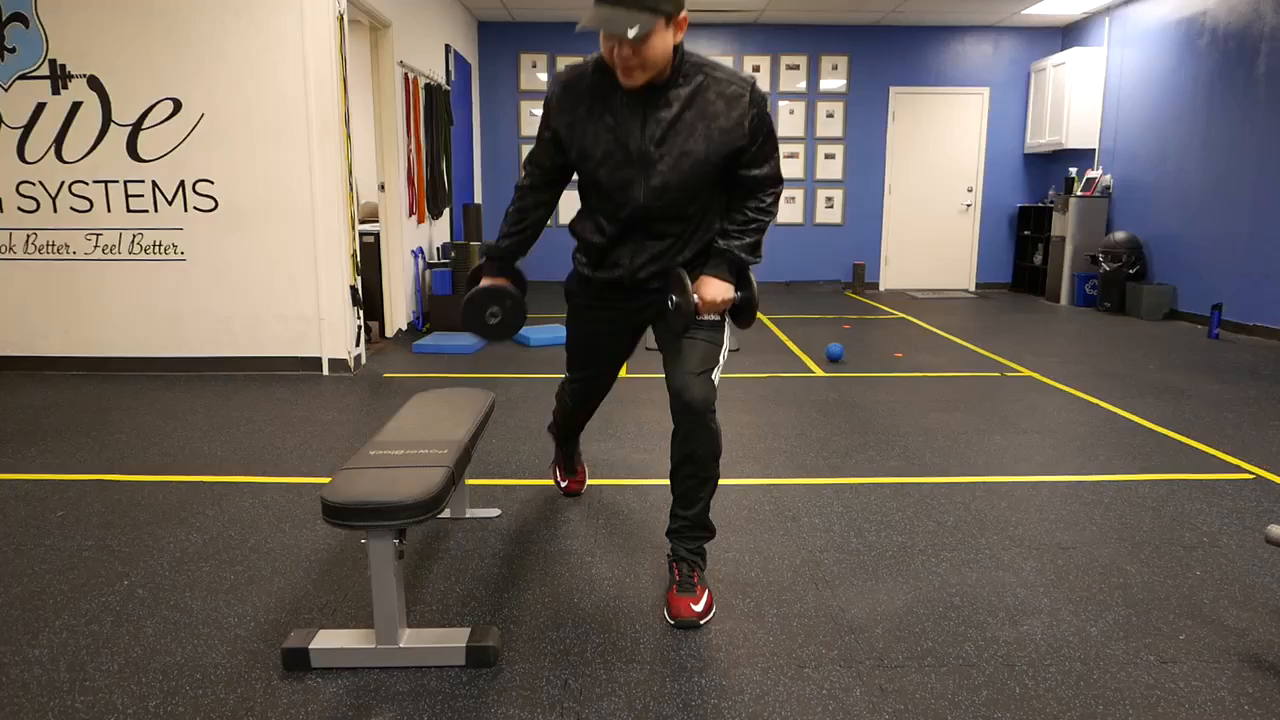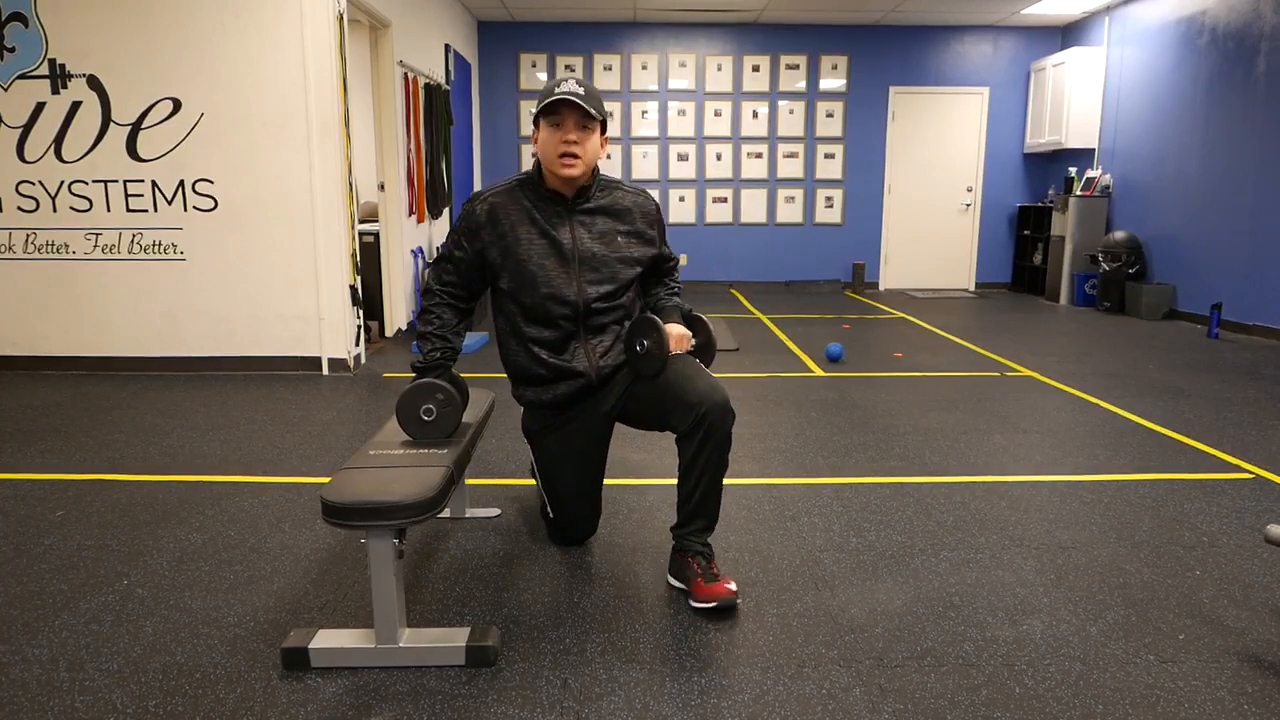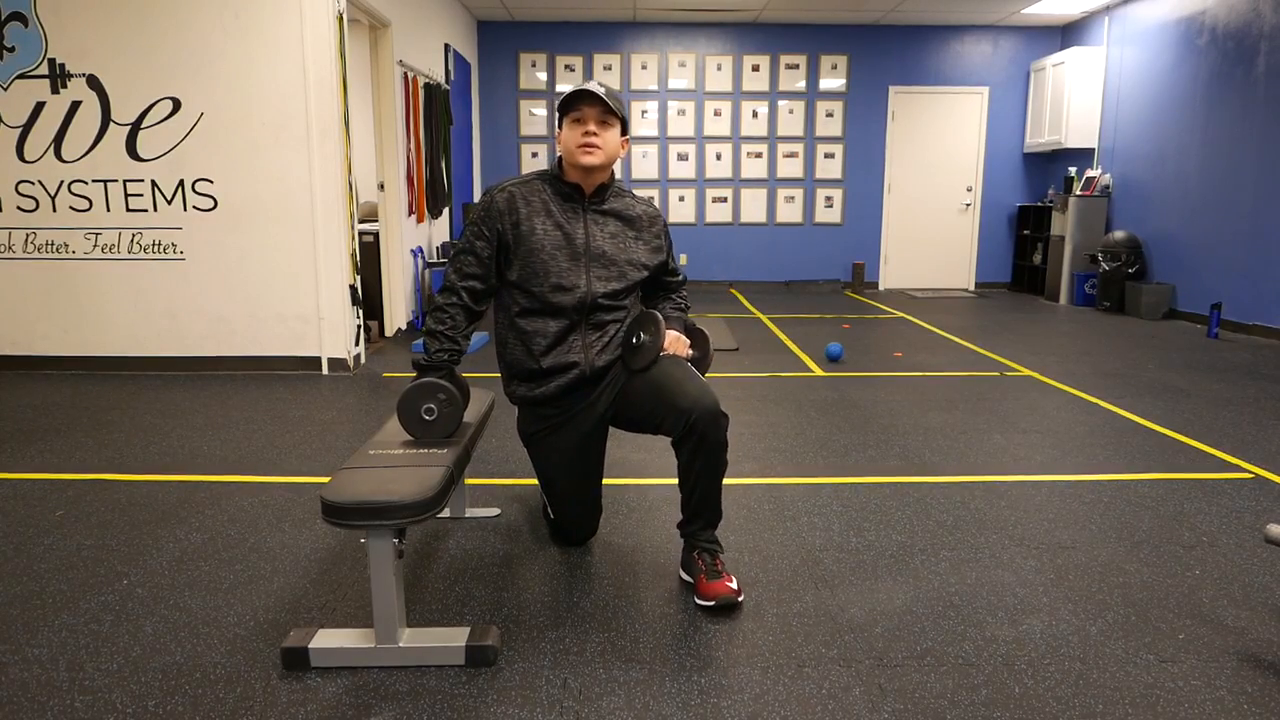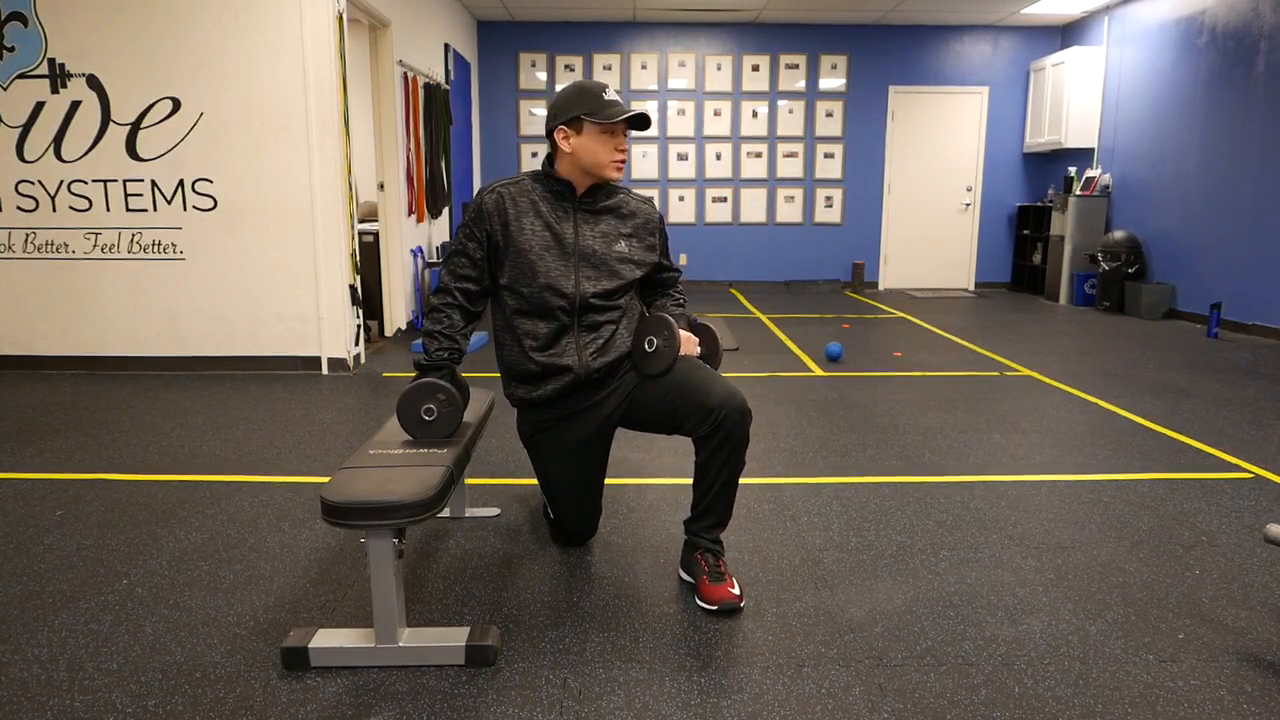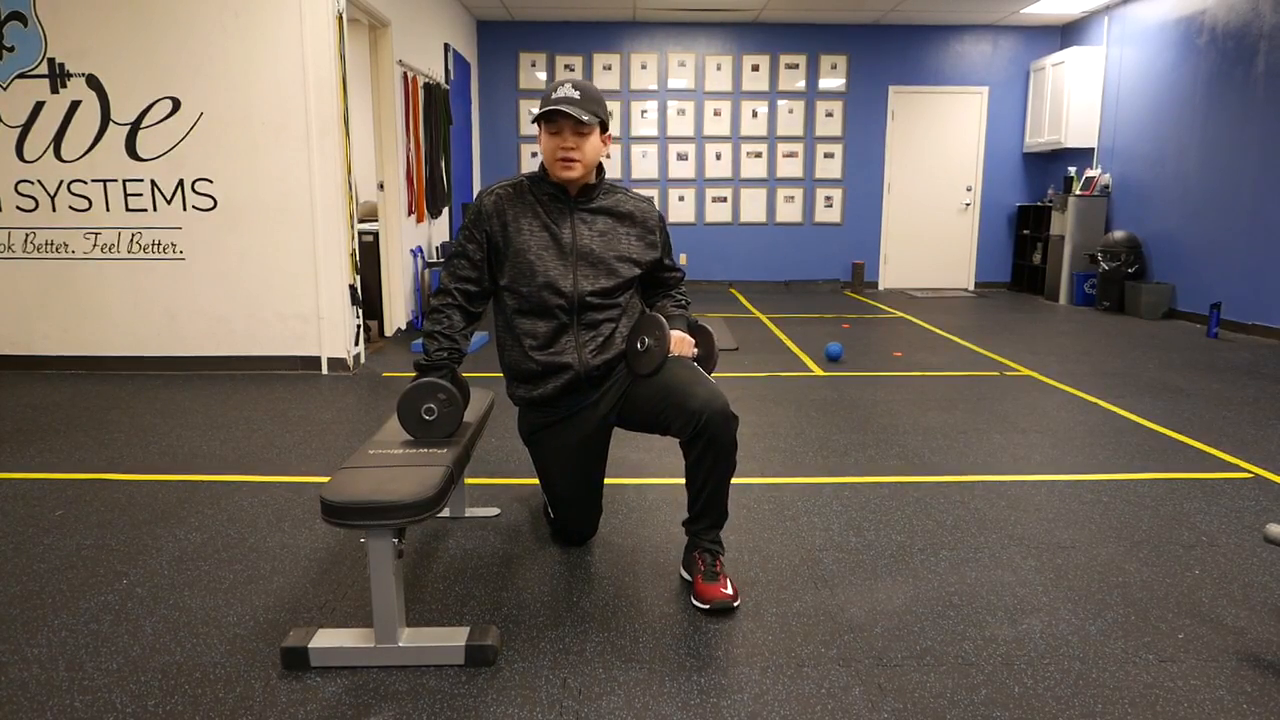
dt=1s
person 1, frame 1
left shoulder: (731, 98)
right shoulder: (573, 95)
left elbow: (759, 189)
right elbow: (538, 187)
left wrist: (724, 267)
right wrist: (500, 264)
left hip: (691, 275)
right hip: (601, 278)
left knee: (694, 402)
right knee: (580, 390)
left ankle: (687, 556)
right ankle: (566, 449)
person 1, frame 2
left shoulder: (636, 208)
right shoulder: (491, 212)
left elbow: (662, 273)
right elbow: (447, 294)
left wrist: (670, 319)
right wrist: (433, 373)
left hip: (631, 360)
right hip: (552, 389)
left knee: (710, 406)
right knee: (571, 528)
left ankle: (690, 551)
right ankle: (551, 466)
person 1, frame 3
left shoulder: (644, 219)
right shoulder: (507, 204)
left elbow: (667, 287)
right elbow: (462, 291)
left wrist: (672, 327)
right wrist: (436, 373)
left hip: (626, 364)
right hip: (547, 390)
left knee: (703, 412)
right knee: (573, 529)
left ankle: (700, 549)
right ankle: (563, 474)
person 1, frame 4
left shoulder: (640, 215)
right shoulder: (500, 206)
left elbow: (663, 285)
right elbow: (457, 294)
left wrist: (676, 326)
right wrist: (435, 374)
left hip: (629, 368)
right hip: (548, 397)
left knee: (726, 409)
right knee: (572, 530)
left ankle: (702, 549)
right ankle: (563, 479)
person 1, frame 5
left shoulder: (638, 214)
right shoulder: (497, 208)
left elbow: (666, 285)
right elbow: (458, 294)
left wrist: (675, 326)
right wrist: (436, 373)
left hip: (629, 366)
right hip: (549, 395)
left knee: (712, 413)
right knee: (574, 529)
left ankle: (703, 550)
right ankle: (566, 478)
